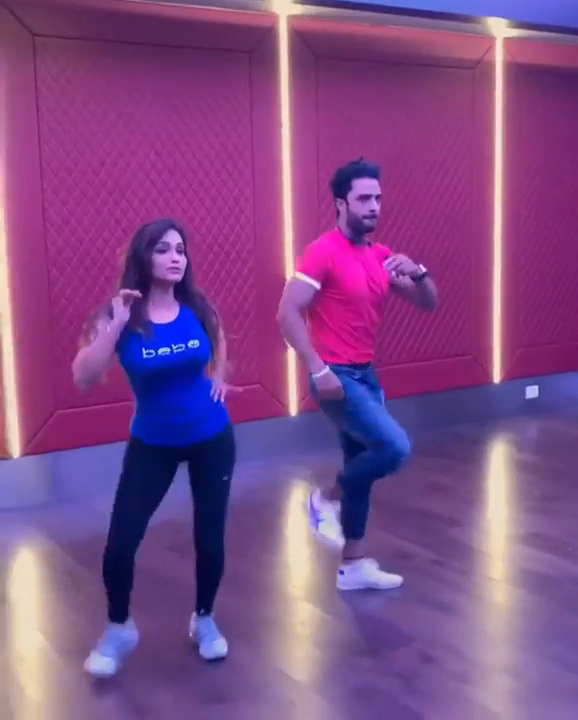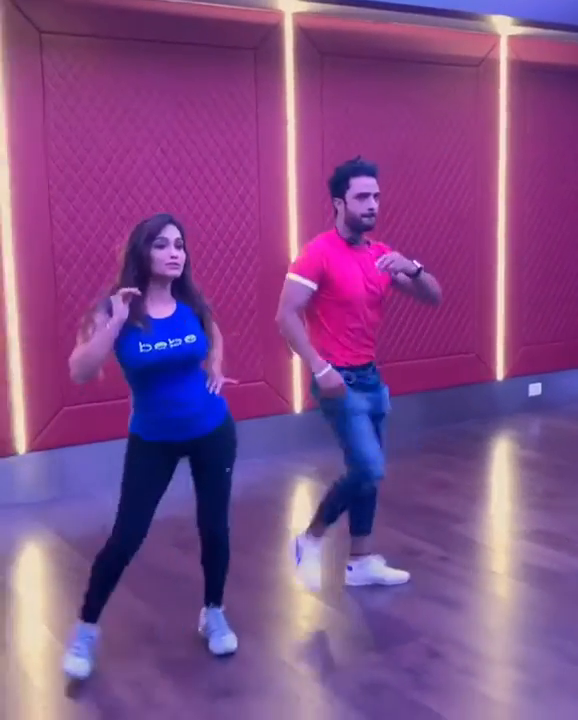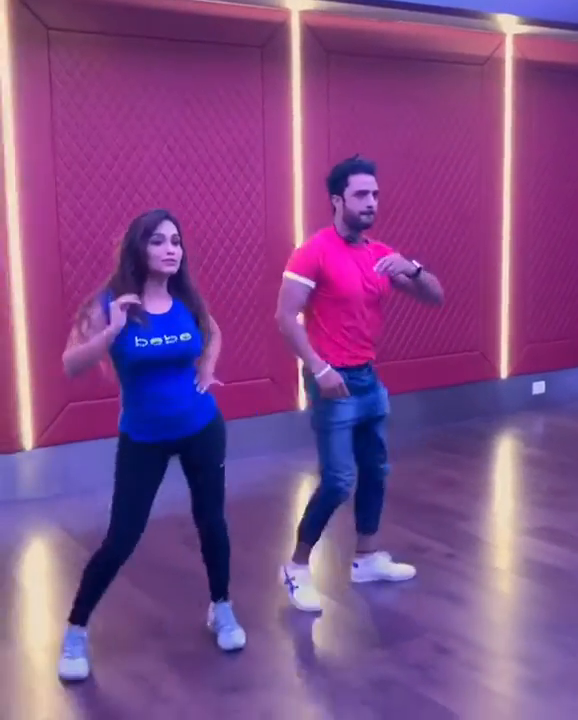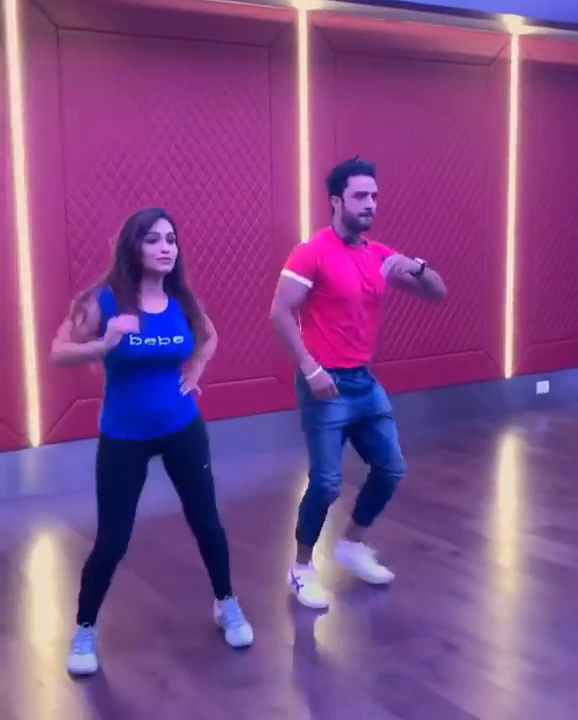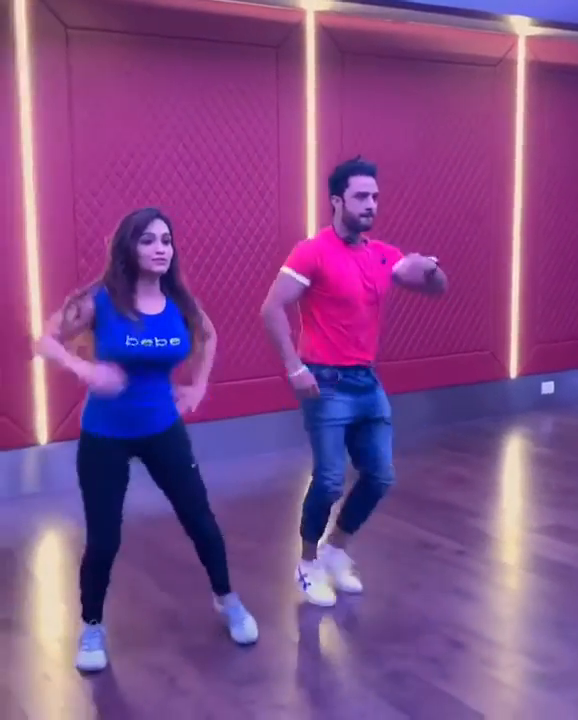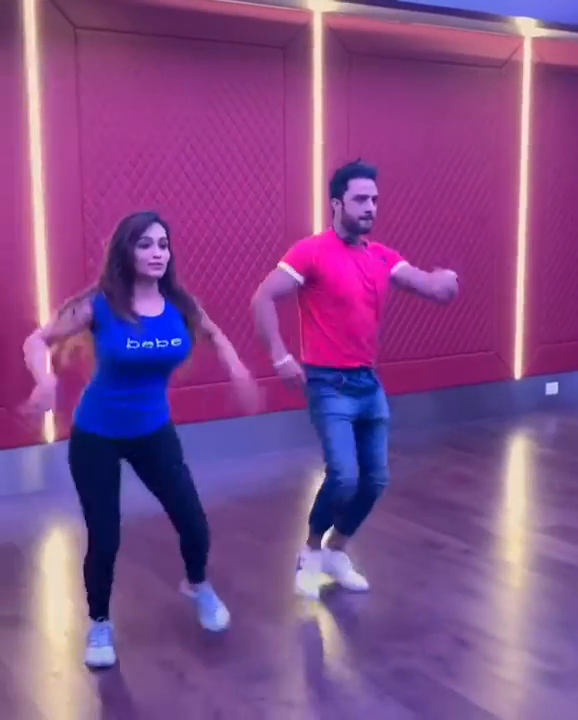
dt=0.1s
person 1, frame 1
left shoulder: (197, 309)
right shoulder: (119, 314)
right elbow: (82, 378)
left wrist: (216, 380)
right wrist: (116, 325)
left hip: (212, 438)
right hip: (152, 444)
left knee: (210, 535)
right knee: (121, 542)
left ankle: (204, 620)
right ankle: (118, 628)
person 1, frame 2
left shoulder: (193, 305)
right shoulder: (117, 310)
right elbow: (79, 373)
left wrist: (213, 372)
right wrist: (115, 322)
left hip: (212, 432)
right hip: (151, 440)
left knee: (214, 528)
right knee: (124, 539)
left ankle: (213, 614)
right ankle: (86, 630)
person 1, frame 3
left shoulder: (188, 301)
right shoulder: (108, 304)
left elbow: (213, 335)
right elbow: (70, 364)
left wrist: (205, 369)
right wrist: (113, 330)
left hip: (202, 427)
right hip: (141, 437)
left knee: (212, 523)
right knee: (120, 540)
left ankle: (221, 609)
right ankle: (76, 632)
person 1, frame 4
left shoulder: (183, 302)
right shoulder: (105, 300)
left elbow: (209, 338)
right elbow: (57, 353)
left wrist: (193, 374)
right wrist: (106, 342)
left hip: (183, 430)
right hip: (123, 438)
left knee: (206, 522)
right knee: (111, 542)
left ankle: (227, 606)
right ankle: (84, 630)
person 1, frame 5
left shoulder: (180, 303)
right shoulder: (101, 300)
left elbow: (209, 341)
right elbow: (46, 339)
left wrist: (200, 383)
right wrist: (86, 370)
left hip: (163, 431)
right hip: (104, 438)
left knee: (203, 524)
right knee: (103, 540)
left ankle: (228, 602)
right ankle: (92, 628)
person 1, frame 6
left shoulder: (180, 304)
right shoulder: (98, 304)
left elbow: (215, 335)
right elbow: (37, 341)
left wrist: (236, 369)
right wrist: (44, 378)
left hip: (153, 433)
right hip: (96, 438)
left knee: (192, 520)
right knee: (105, 538)
left ankle: (198, 587)
right ankle: (99, 625)
person 2, frame 1
left shoulder: (382, 256)
right shoulder: (322, 254)
left elbow: (429, 303)
right elbow: (288, 313)
left wrist: (417, 273)
right wrist: (318, 369)
left hip: (366, 375)
right hip: (337, 378)
left knee: (365, 464)
right knee: (395, 448)
left ankle: (355, 566)
right ankle: (327, 500)
person 2, frame 2
left shoulder: (381, 254)
right shoulder: (318, 254)
left elbow: (433, 298)
right elbow: (286, 316)
left wrist: (412, 269)
right wrist: (320, 368)
left hip: (369, 376)
right hip: (339, 380)
left knee: (367, 472)
right knee: (368, 471)
left ankle: (362, 562)
right ankle: (311, 540)
person 2, frame 3
left shoulder: (380, 254)
right shoulder: (314, 253)
left elbow: (434, 295)
right elbow: (286, 315)
left wrist: (412, 269)
right wrist: (319, 369)
left hip: (368, 379)
right hip: (333, 384)
left knee: (376, 471)
right knee: (338, 482)
left ankle: (368, 558)
right ankle: (297, 568)
person 2, frame 4
left shoulder: (381, 255)
right shoulder: (312, 253)
left elbow: (438, 293)
right elbow: (280, 314)
left wrist: (416, 267)
right wrist: (312, 370)
left hip: (365, 381)
right hip: (327, 385)
left knee: (390, 469)
right knee: (326, 484)
left ankle: (352, 543)
right ankle: (302, 568)
person 2, frame 5
left shoulder: (383, 253)
right shoulder: (313, 252)
left elbow: (433, 283)
right elbow: (272, 309)
left wrist: (429, 266)
right wrist: (295, 365)
left hip: (368, 381)
right hip: (327, 384)
left knee: (379, 478)
right knee: (329, 482)
left ankle: (335, 550)
right ankle: (308, 566)
person 2, frame 6
left shoulder: (382, 256)
right shoulder: (311, 251)
left elbow: (429, 288)
right elbow: (262, 300)
left wrist: (443, 280)
right wrist: (281, 356)
left hip: (369, 382)
right hip: (328, 384)
left knee: (374, 480)
right knee: (343, 477)
left ankle: (336, 553)
right ankle: (312, 551)
